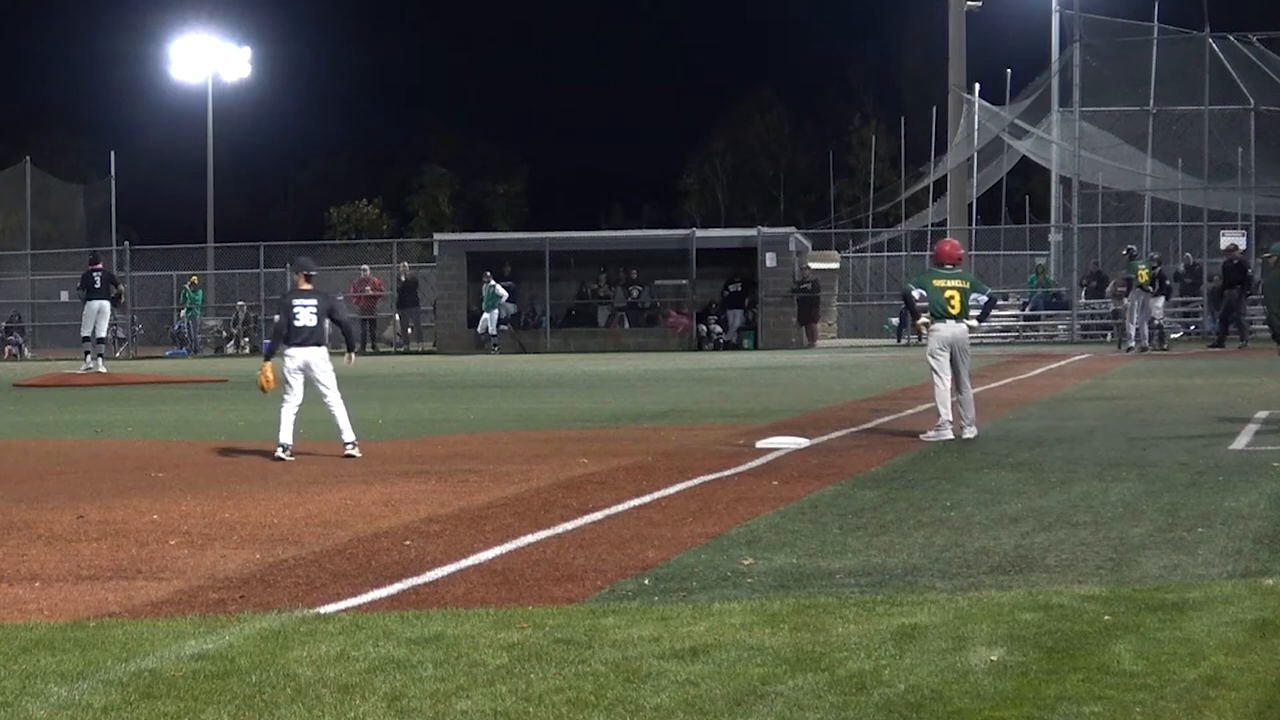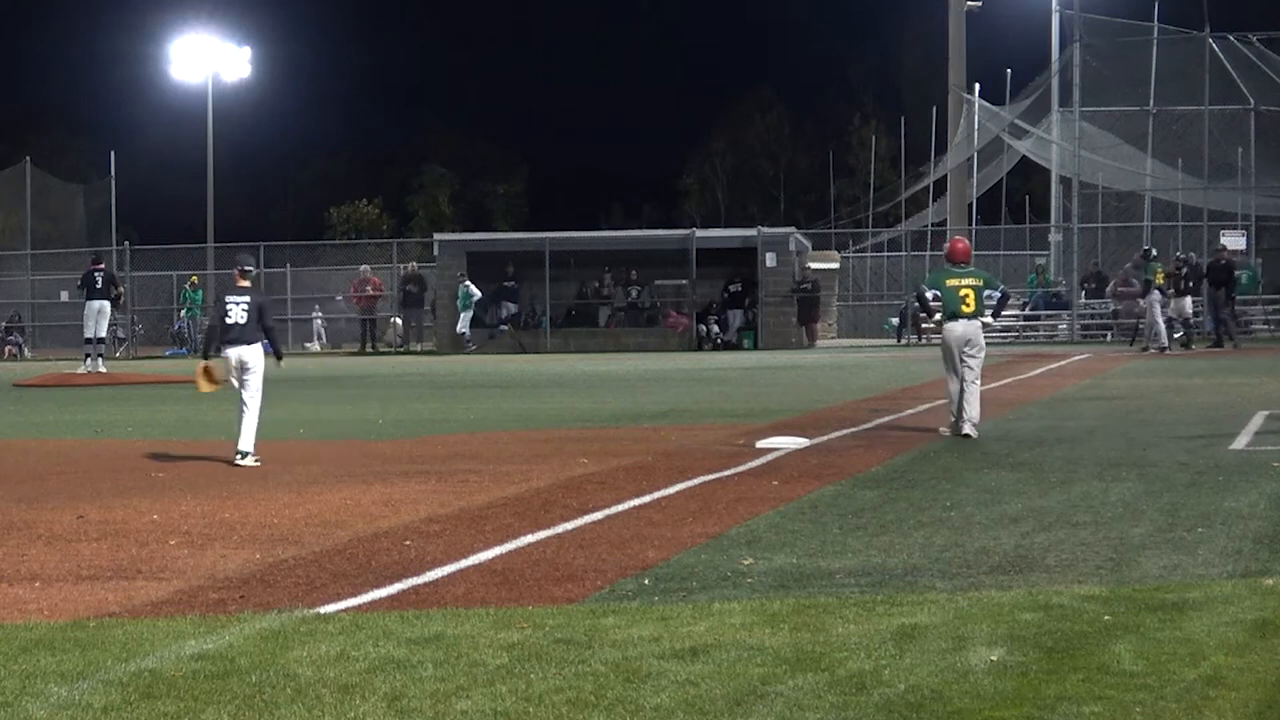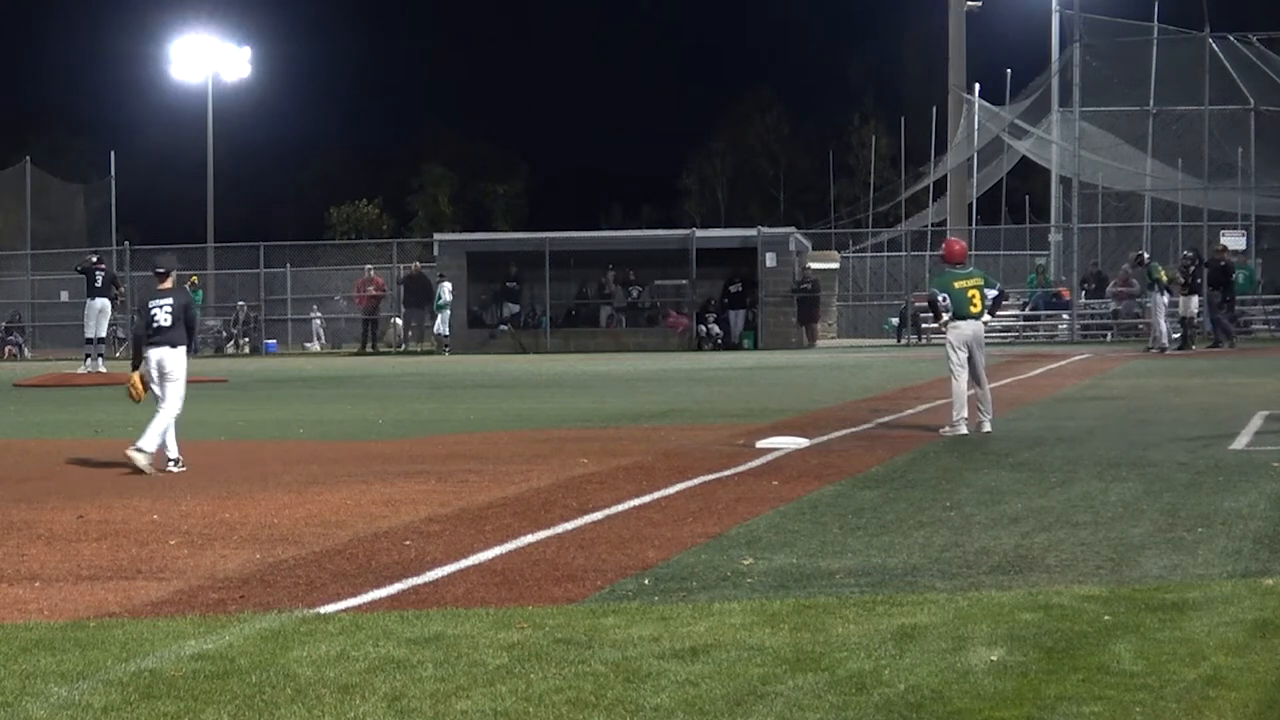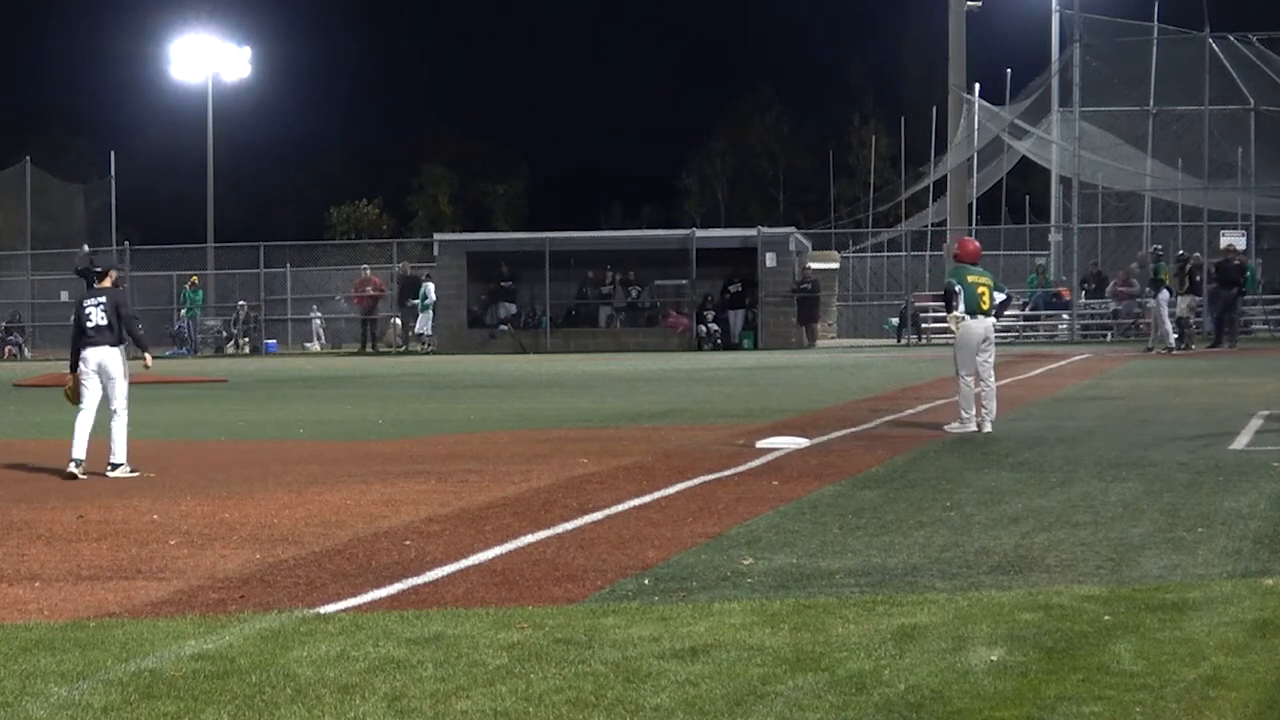
dt=0.7s
person 1, frame 1
left shoulder: (288, 299)
right shoulder: (323, 299)
left elbow: (279, 330)
right elbow: (344, 324)
left wrist: (268, 358)
right wrist: (350, 349)
left hip: (293, 354)
right hip: (317, 354)
left knee: (290, 401)
right knee: (333, 399)
left ankle: (283, 446)
right ankle: (349, 443)
person 1, frame 2
left shoulder: (225, 297)
right shoulder: (259, 298)
left elbow: (214, 328)
right elbow: (269, 330)
left wrist: (205, 357)
right wrist: (279, 355)
left hip: (229, 351)
right hip: (252, 350)
left knee: (245, 399)
right knee: (251, 402)
left ankle: (247, 446)
right ankle: (245, 453)
person 1, frame 3
left shoulder: (147, 301)
right shoulder: (183, 297)
left elbow: (139, 335)
right elbow: (191, 328)
left wrist: (135, 368)
right wrist: (185, 348)
left hip: (152, 354)
right hip: (174, 353)
left knee: (164, 407)
right knee: (170, 408)
left ankle: (173, 458)
right ankle: (142, 448)
person 1, frame 4
left shoulder: (83, 300)
right shoulder: (117, 295)
left elbow: (76, 335)
right elbow: (130, 323)
left wrist: (73, 366)
right wrist: (144, 349)
left hip: (88, 355)
right hip: (111, 353)
left knee: (86, 409)
right knee: (118, 410)
left ankle: (76, 461)
right ankle: (116, 463)
person 2, frame 1
left shoulder: (928, 277)
right shoulder: (967, 279)
left elbow: (907, 294)
right elbow: (991, 299)
left wrist: (917, 317)
right wrist: (978, 320)
left hip: (938, 330)
right hip: (961, 330)
left knee: (942, 380)
right knee: (963, 381)
left ankle: (944, 427)
right ankle: (969, 427)
person 2, frame 2
left shoulder: (941, 275)
right shoulder: (980, 276)
left elbow: (921, 295)
right elbow: (1004, 295)
left wrist: (933, 315)
right wrist: (992, 317)
left hip: (951, 328)
right hip: (974, 328)
left knee: (954, 378)
right knee: (972, 379)
left ankle: (957, 424)
right ankle: (969, 423)
person 2, frame 3
left shoulder: (945, 277)
right shoulder: (978, 275)
left elbow: (933, 299)
right elbow: (1000, 292)
left wrist: (940, 318)
right wrist: (989, 315)
left hip: (957, 328)
right hip: (978, 327)
left knee: (959, 376)
right knee: (980, 376)
left ankle: (959, 423)
right ankle: (986, 421)
person 2, frame 4
left shoulder: (958, 271)
right shoulder: (987, 275)
left elbow: (949, 289)
right elbow: (1006, 297)
left wrist: (950, 312)
right wrist: (994, 317)
left hip: (968, 325)
right hip: (987, 325)
left knee: (966, 376)
right knee: (987, 375)
left ankle: (968, 421)
right ankle: (987, 420)
